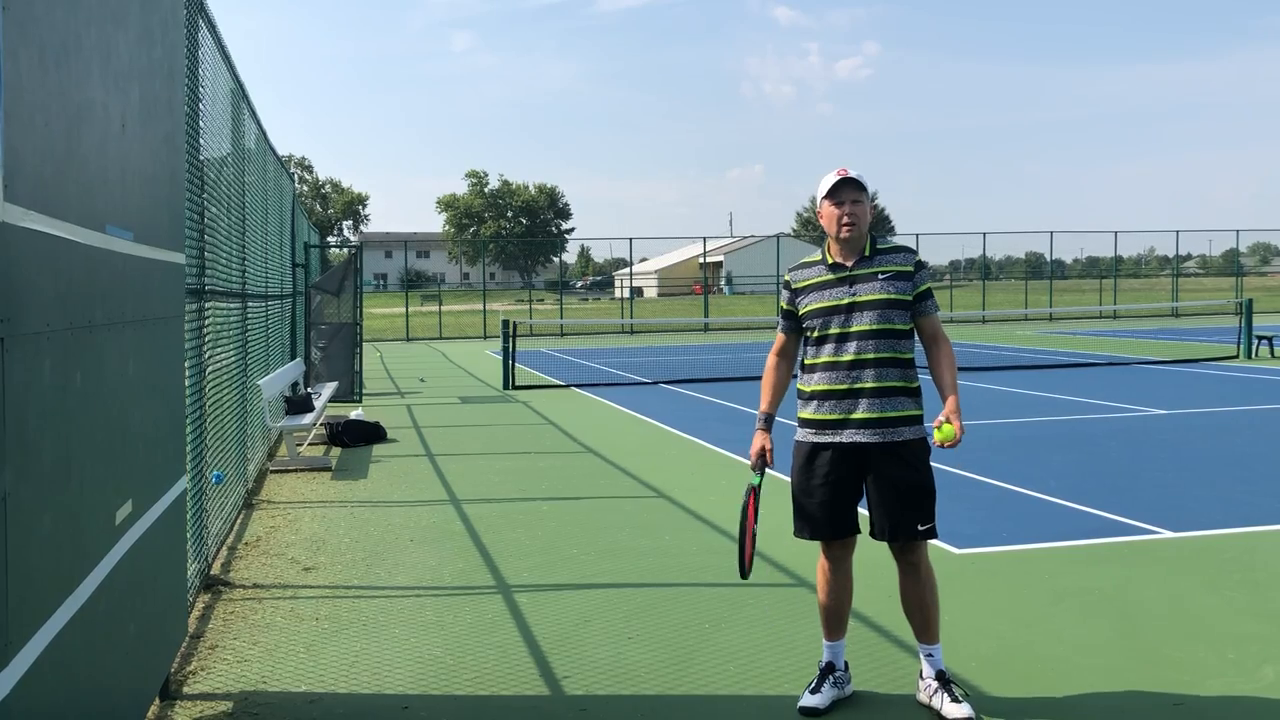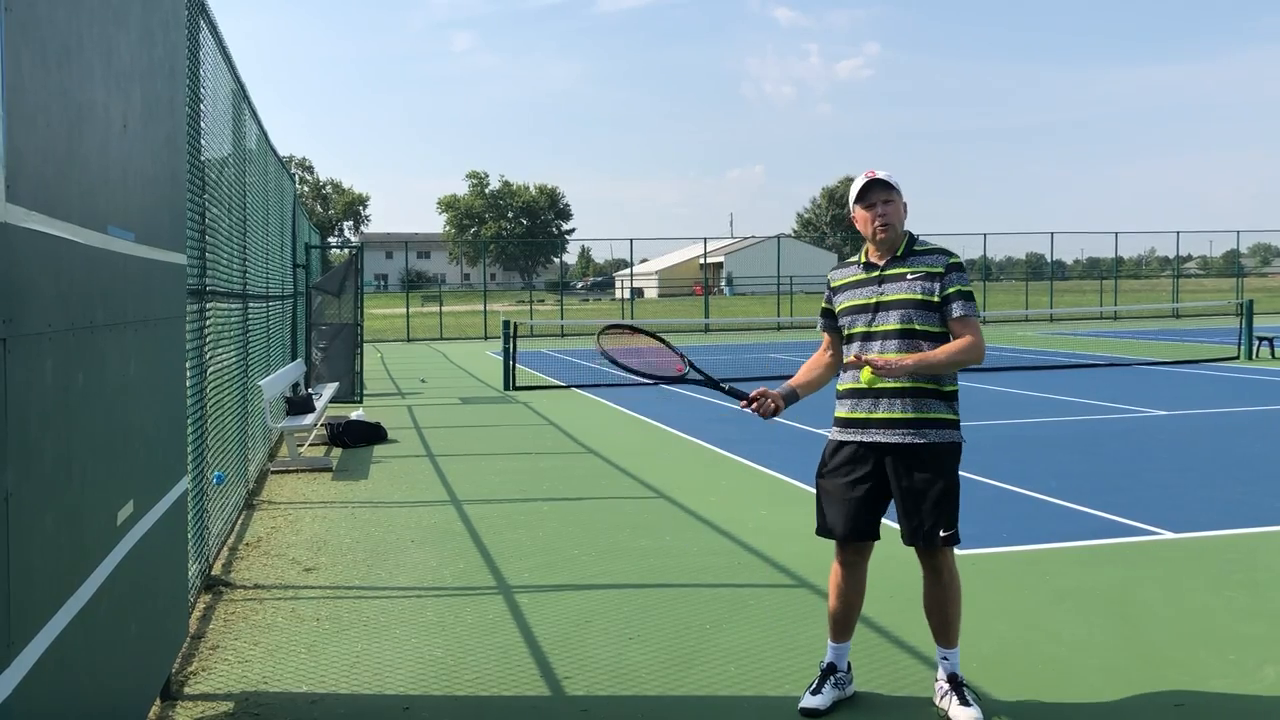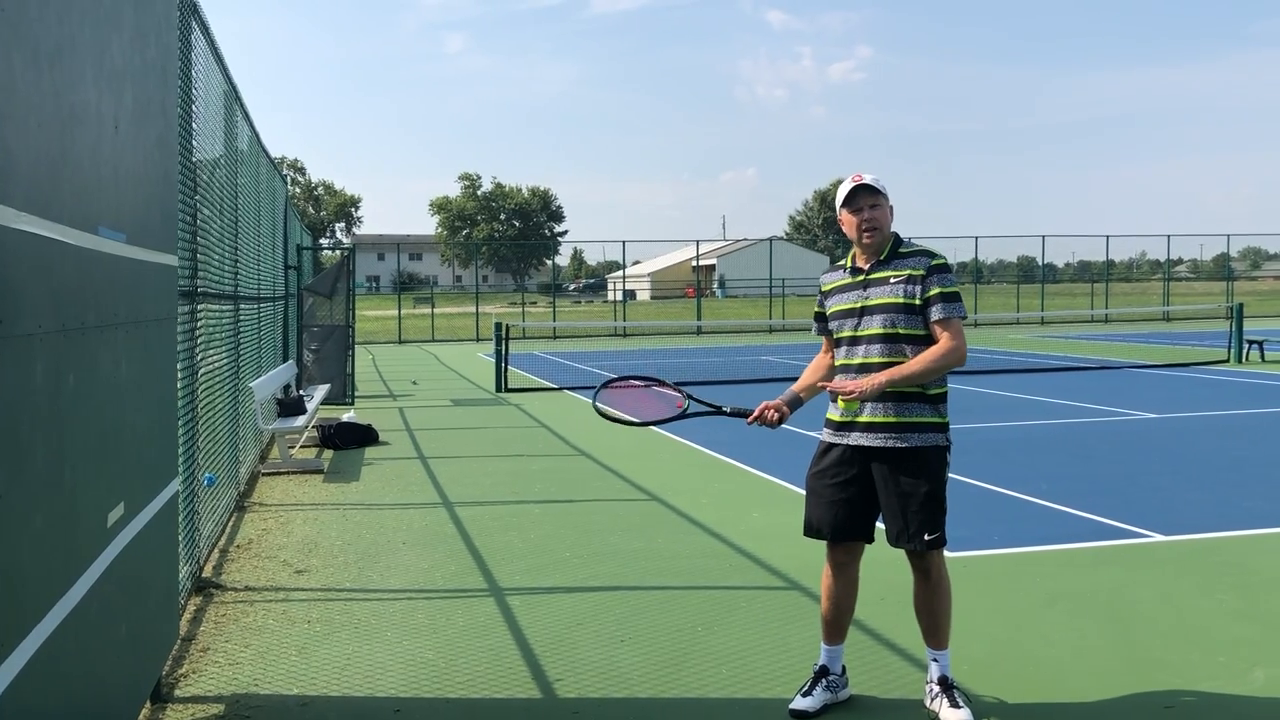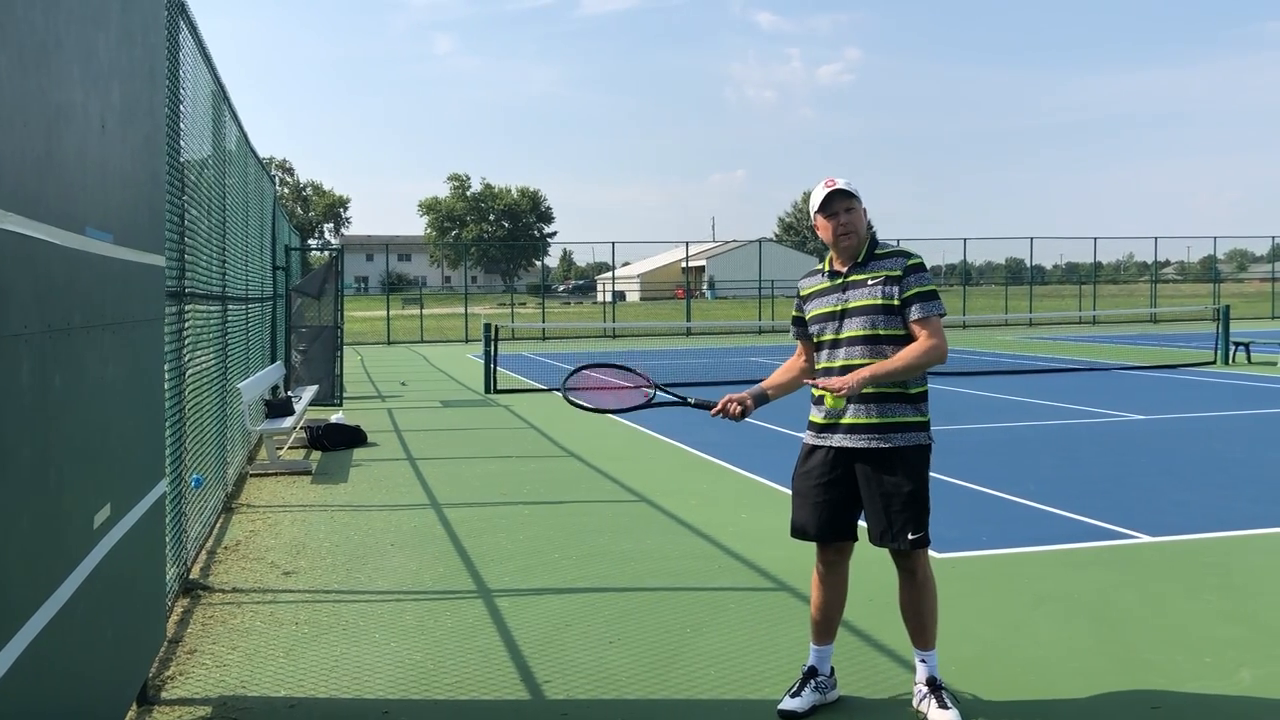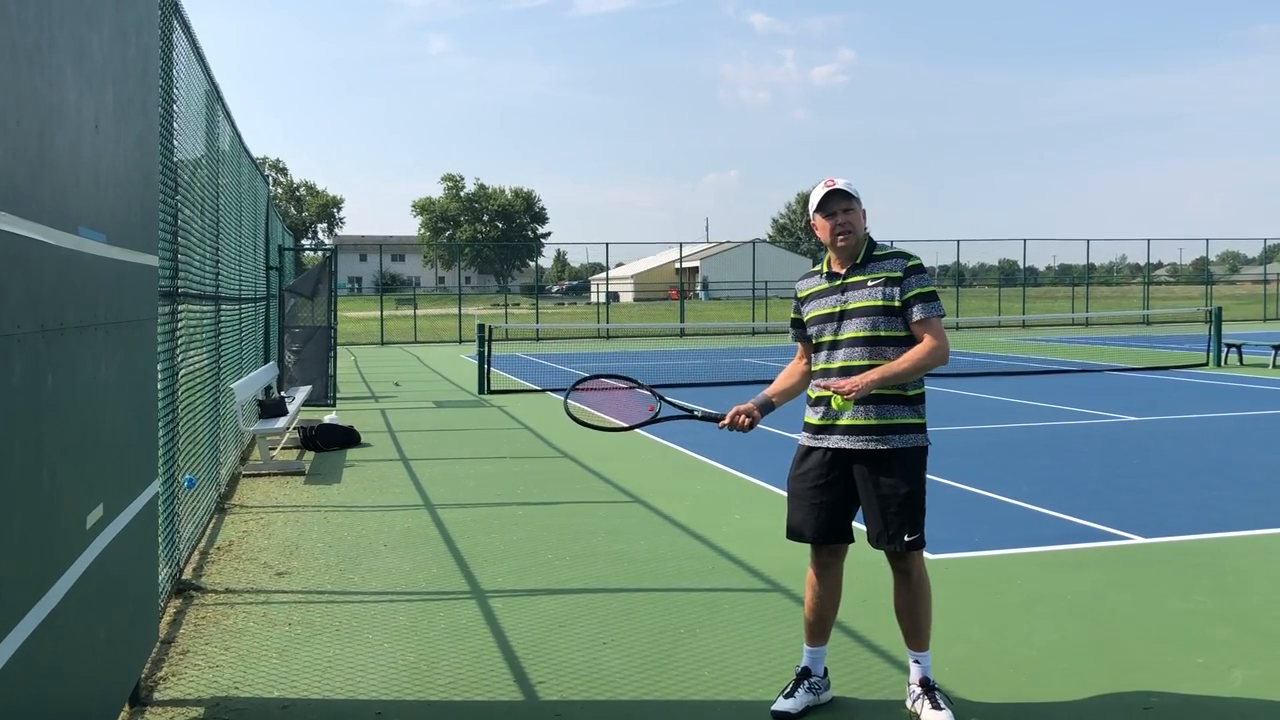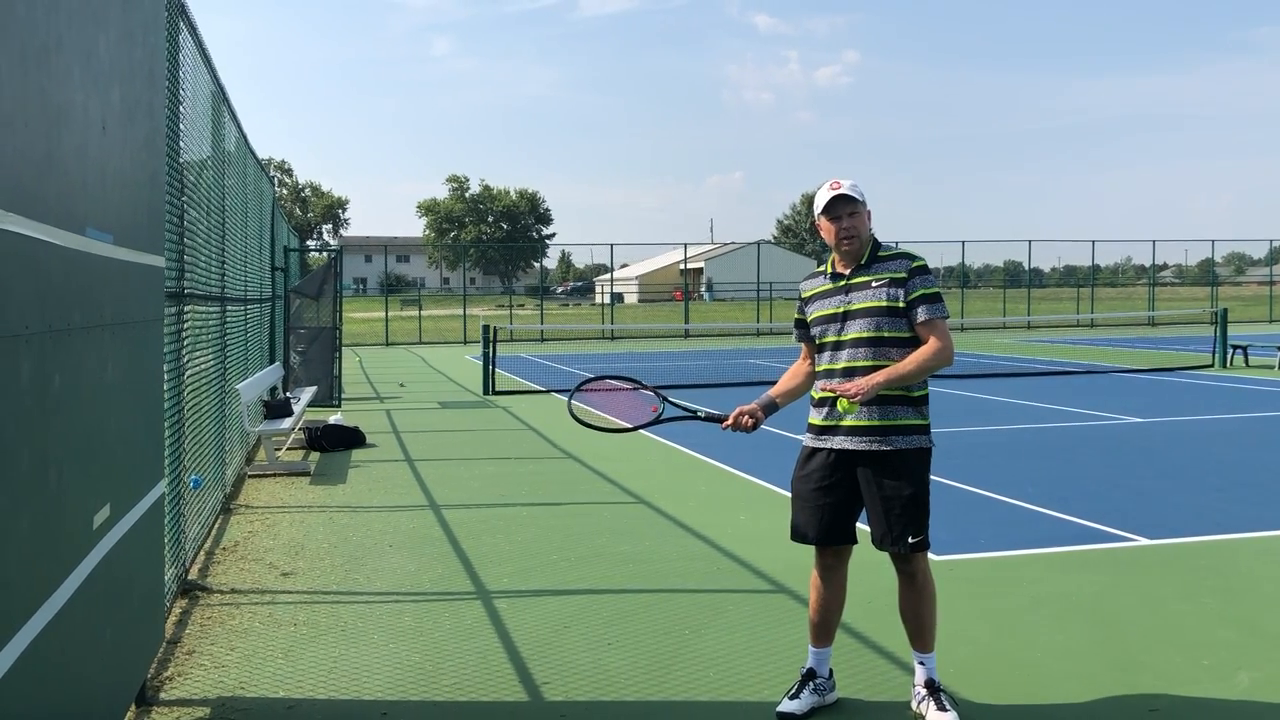
dt=0.7s
person 1, frame 1
left shoulder: (906, 264)
right shoulder: (799, 277)
left elbow: (935, 341)
right elbow: (782, 355)
left wrist: (952, 404)
right wrist: (764, 425)
left hip: (898, 436)
right hip: (822, 439)
left knee: (912, 553)
right knee: (834, 549)
left ankle: (933, 673)
right ankle: (834, 668)
person 1, frame 2
left shoulder: (942, 266)
right shoulder: (840, 279)
left elbow: (973, 347)
left wrist: (902, 364)
right wrist: (785, 393)
left hip: (926, 438)
right hip: (853, 438)
left knee: (936, 554)
right knee: (849, 550)
right ankle: (836, 668)
person 1, frame 3
left shoulder: (928, 267)
right shoulder: (831, 280)
left elbow: (954, 349)
left wrist: (879, 381)
right wrist: (789, 400)
left hip: (914, 441)
right hip: (843, 440)
left knee: (926, 557)
right knee: (840, 551)
right ankle: (831, 672)
person 1, frame 4
left shoulder: (904, 267)
right shoulder: (810, 285)
left elbow: (933, 347)
left wrist: (860, 377)
right wrist: (755, 395)
left hip: (896, 441)
right hip: (827, 442)
left knee: (910, 555)
right knee: (830, 552)
right ankle: (819, 673)
person 1, frame 5
left shoulder: (903, 268)
right shoulder: (806, 285)
left elbow: (936, 348)
left wrist: (868, 380)
right wrist: (761, 404)
left hip: (893, 442)
right hip: (822, 443)
left knee: (905, 557)
right knee: (823, 554)
right ankle: (812, 674)
person 1, frame 6
left shoulder: (907, 269)
right shoulder: (811, 286)
left elbow: (941, 349)
left wrist: (873, 382)
right wrist: (763, 405)
left hip: (896, 443)
right hip: (825, 444)
left knee: (909, 558)
right knee: (828, 555)
right ankle: (817, 674)
